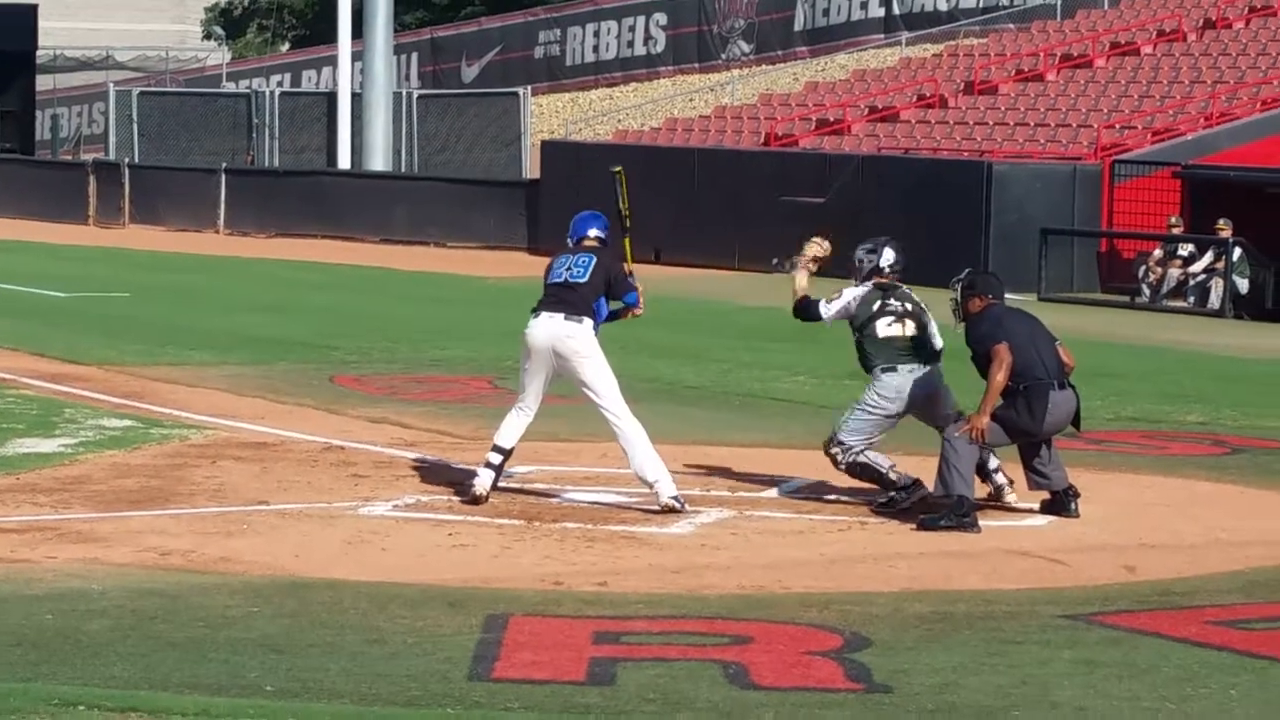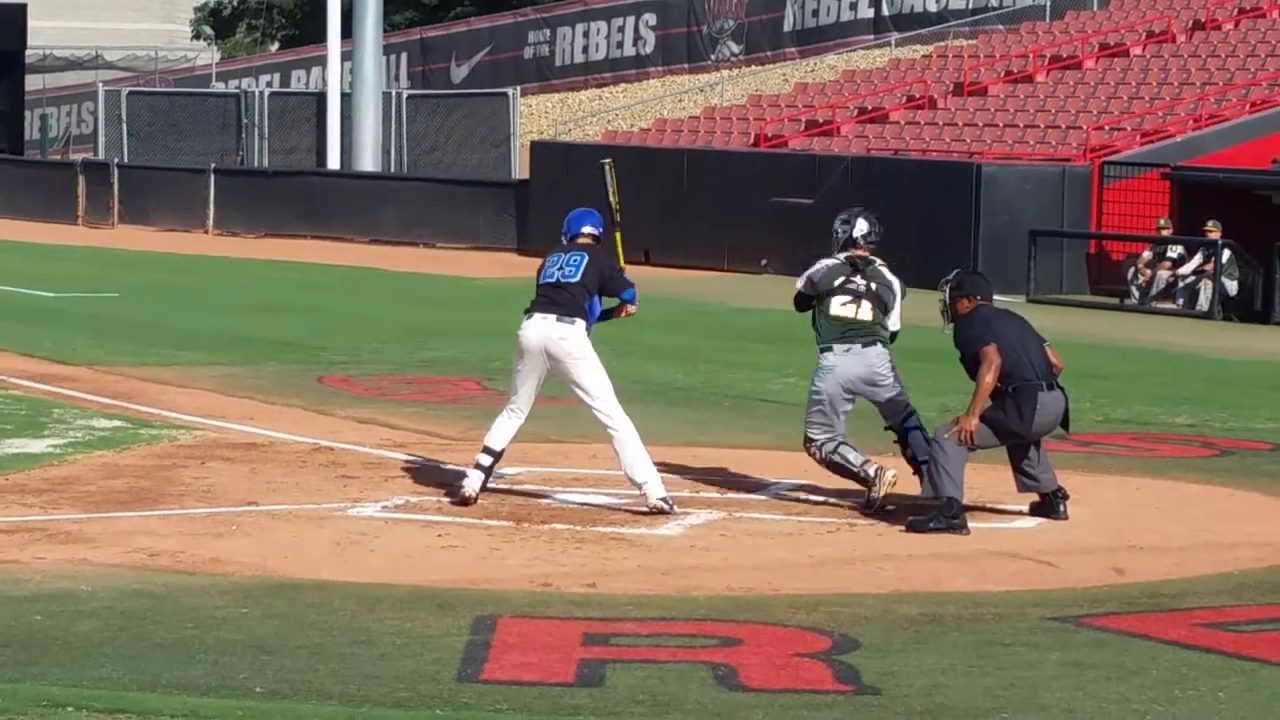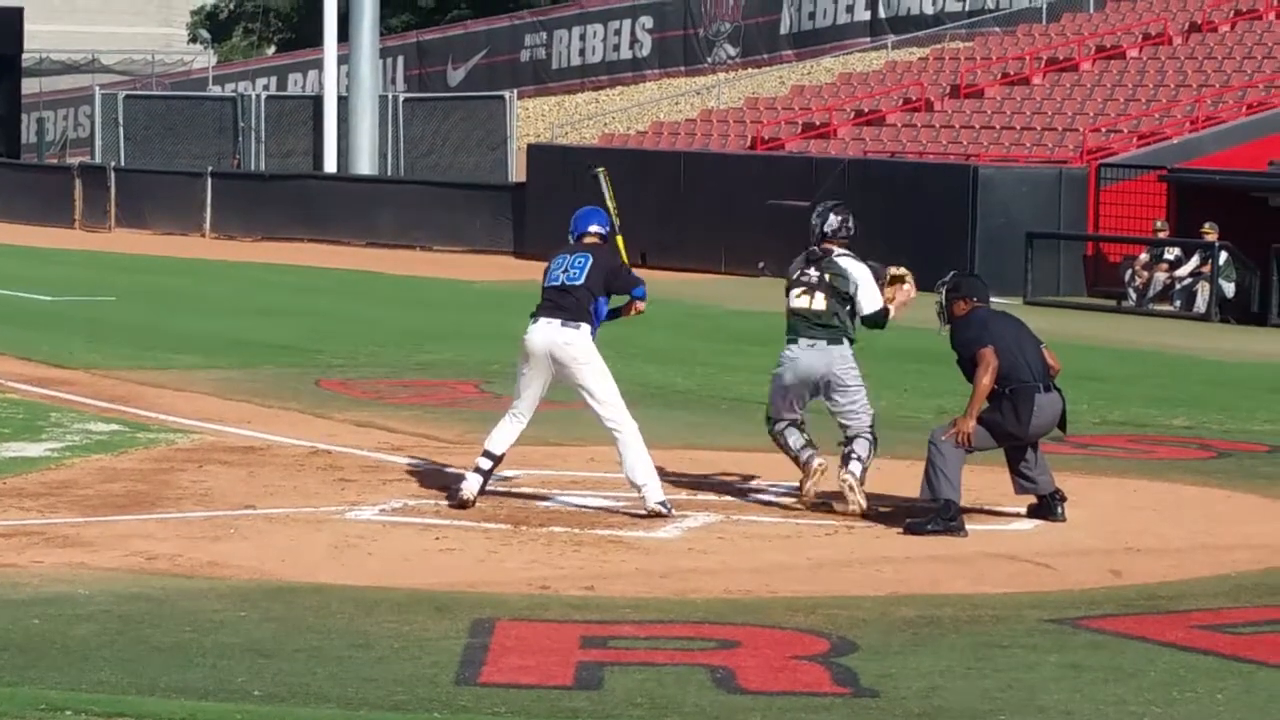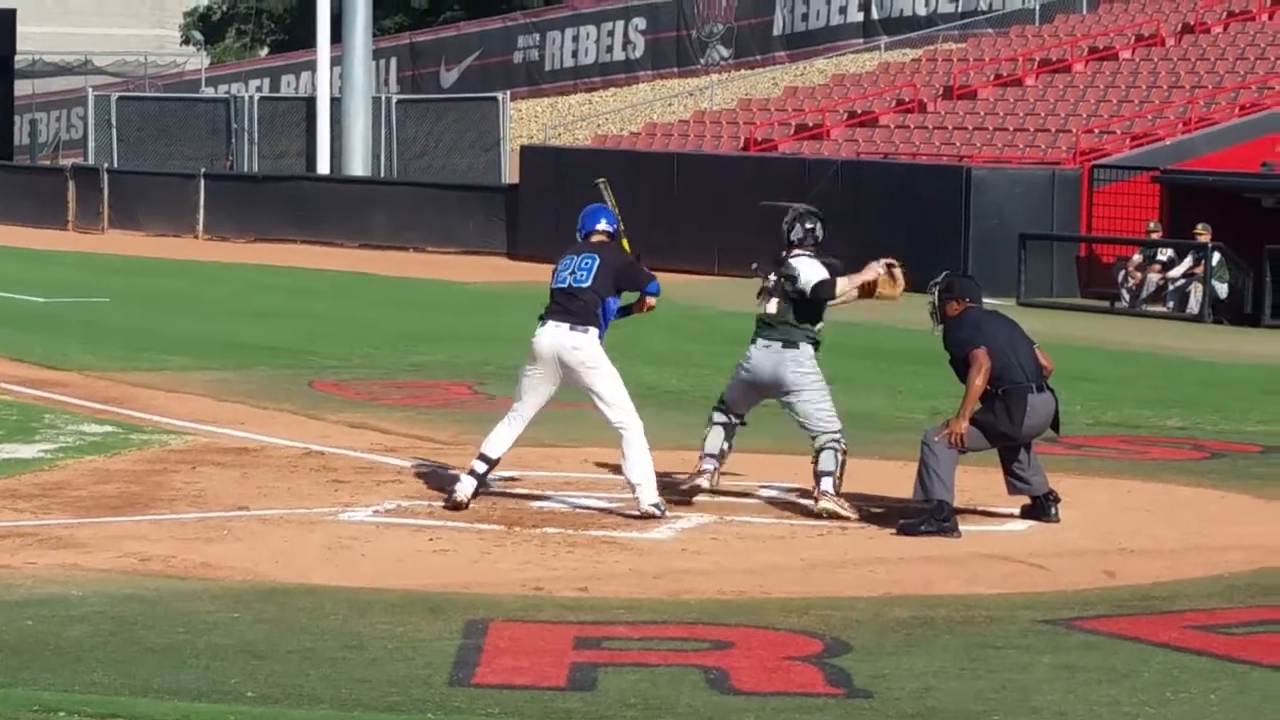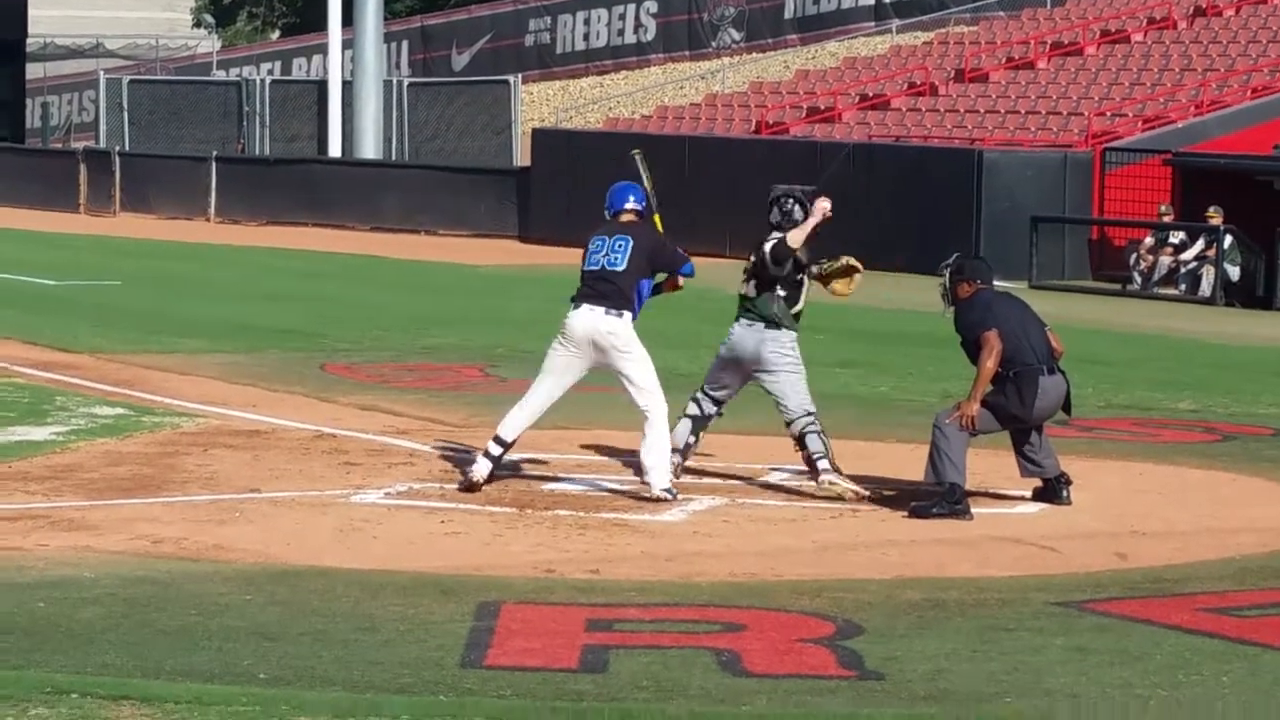
dt=0.1s
person 1, frame 1
left shoulder: (558, 260)
right shoulder: (606, 259)
right elbow: (633, 299)
left wrist: (619, 314)
right wrist: (628, 308)
left hip: (539, 328)
right hip: (574, 334)
left knee: (524, 408)
right knee: (619, 413)
left ankle: (483, 480)
right ankle: (665, 491)
person 1, frame 2
left shoulder: (550, 258)
right shoulder: (600, 256)
right elbow: (628, 295)
left wrist: (612, 313)
right wrist: (624, 304)
left hip: (532, 329)
right hip: (567, 335)
left knee: (516, 409)
right knee: (612, 415)
left ankle: (473, 481)
right ankle: (654, 492)
person 1, frame 3
left shoulder: (557, 258)
right shoulder: (606, 255)
right elbow: (640, 292)
left wrist: (624, 310)
right wrist: (634, 303)
left hip: (538, 333)
right hip: (572, 338)
left knee: (518, 414)
right knee: (619, 419)
left ankle: (471, 485)
right ankle: (654, 497)
person 1, frame 4
left shoulder: (567, 257)
right shoulder: (614, 254)
right elbow: (652, 288)
left wrist: (630, 309)
right wrist: (645, 300)
left hip: (546, 336)
right hip: (580, 342)
left knee: (517, 415)
right knee: (627, 420)
left ankle: (466, 486)
right ankle: (648, 499)
person 1, frame 5
left shoulder: (596, 238)
right shoulder: (647, 236)
right elbow: (686, 269)
left wrist: (658, 286)
right wrist: (669, 279)
left hip: (578, 319)
right hip: (615, 325)
left knee: (538, 396)
right knee: (654, 404)
left ankle: (482, 468)
right ankle: (658, 482)
person 2, frame 1
left shoulder: (858, 294)
right shoulder: (914, 301)
left elbow: (804, 311)
right elbow: (936, 350)
left wrist: (800, 274)
left hip: (888, 384)
right hip: (927, 378)
left knee: (839, 448)
left ankle: (906, 490)
right ankle: (1001, 486)
person 2, frame 2
left shoulder: (825, 268)
right shoulder: (888, 278)
left elbow: (800, 303)
right elbow: (891, 331)
left hip: (834, 364)
right hip: (877, 359)
left knee: (820, 441)
right knee: (906, 420)
left ankle: (872, 475)
person 2, frame 3
left shoulder: (798, 263)
right shoulder: (853, 267)
right elbow: (875, 318)
right wrist: (900, 300)
left hip: (796, 355)
right hip: (837, 356)
left knee: (782, 422)
right knee: (860, 428)
left ankle: (809, 460)
right ankle: (851, 478)
person 2, frame 4
left shoulder: (783, 265)
right shoulder: (809, 266)
right elbow: (823, 293)
left wrist: (853, 287)
right wrist: (863, 276)
left hip: (758, 356)
right hip: (796, 361)
left knee: (725, 412)
right knee: (828, 434)
left ankle: (706, 471)
right ankle: (827, 493)
person 2, frame 5
right shoulder: (782, 246)
right elbow: (784, 250)
right wrist: (814, 219)
left hip: (740, 338)
right hip: (778, 342)
left knee: (706, 399)
right knee: (803, 416)
left ankle: (674, 458)
right ankle: (827, 473)
person 3, frame 1
left shoulder: (981, 320)
right shoulder: (1024, 317)
left elbow: (1004, 359)
right elbow: (1068, 361)
left wrist: (983, 413)
left hip: (1038, 406)
right hip: (1067, 403)
left knee: (959, 435)
right knee: (1031, 434)
left ankle: (961, 511)
right ankle: (1064, 497)
person 3, frame 2
left shoulder: (969, 322)
right shoulder: (1013, 319)
left elbow: (992, 361)
right elbow: (1056, 363)
left wrist: (972, 415)
left hip: (1026, 408)
right hip: (1055, 404)
left knee: (948, 437)
right knee: (1020, 435)
left ankle: (950, 513)
right ankle: (1053, 499)
person 3, frame 3
left shoulder: (966, 323)
right shoulder: (1009, 320)
left elbow: (989, 363)
right elbow: (1053, 364)
left wrist: (969, 416)
left hip: (1023, 409)
right hip: (1052, 406)
left knee: (944, 439)
right knee: (1019, 438)
left ankle: (947, 515)
right ankle: (1050, 501)
person 3, frame 4
left shoulder: (958, 324)
right shoulder: (1002, 320)
left elbow: (982, 364)
right elbow: (1046, 365)
left wrist: (962, 417)
left hip: (1016, 409)
right hip: (1045, 406)
left knee: (938, 440)
right knee: (1012, 438)
left ankle: (941, 516)
right ankle: (1044, 502)
person 3, frame 5
left shoulder: (970, 306)
right shoulder: (1013, 302)
left elbow: (993, 346)
right elbow: (1057, 347)
left wrist: (973, 400)
left hip: (1027, 391)
right hip: (1056, 388)
left knee: (949, 422)
right knee: (1024, 421)
left ankle: (953, 498)
right ankle: (1055, 484)
